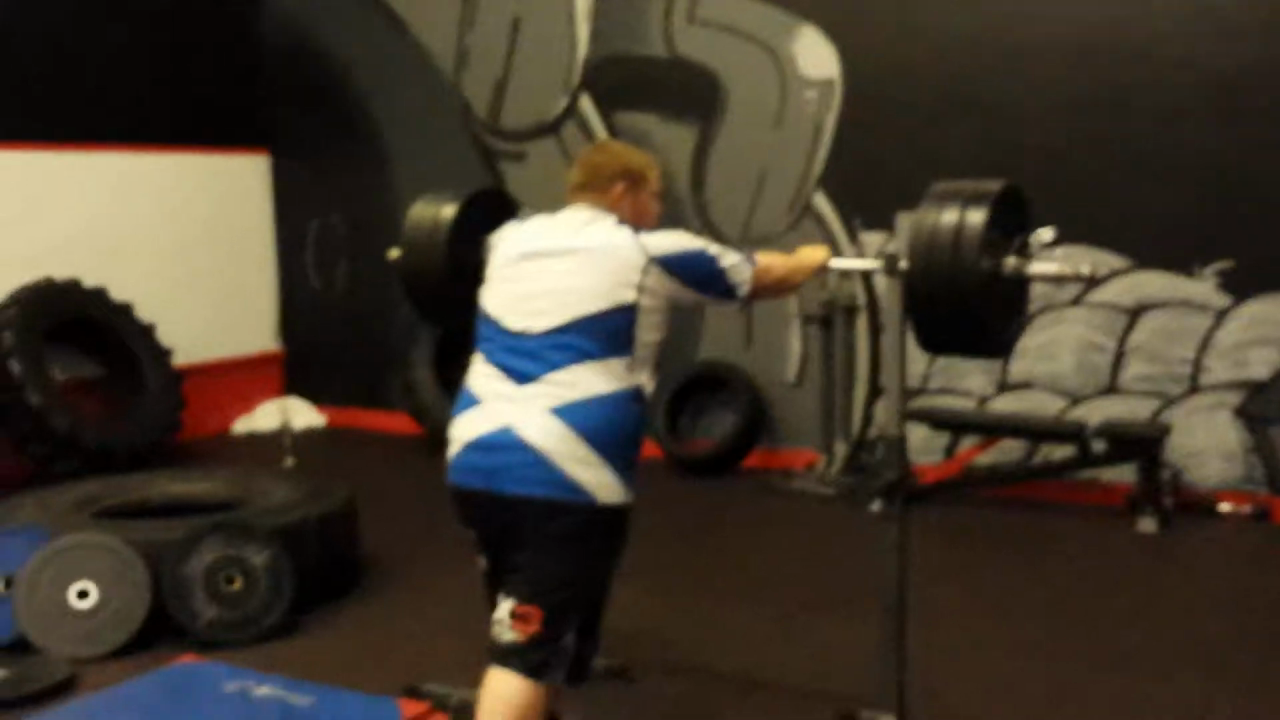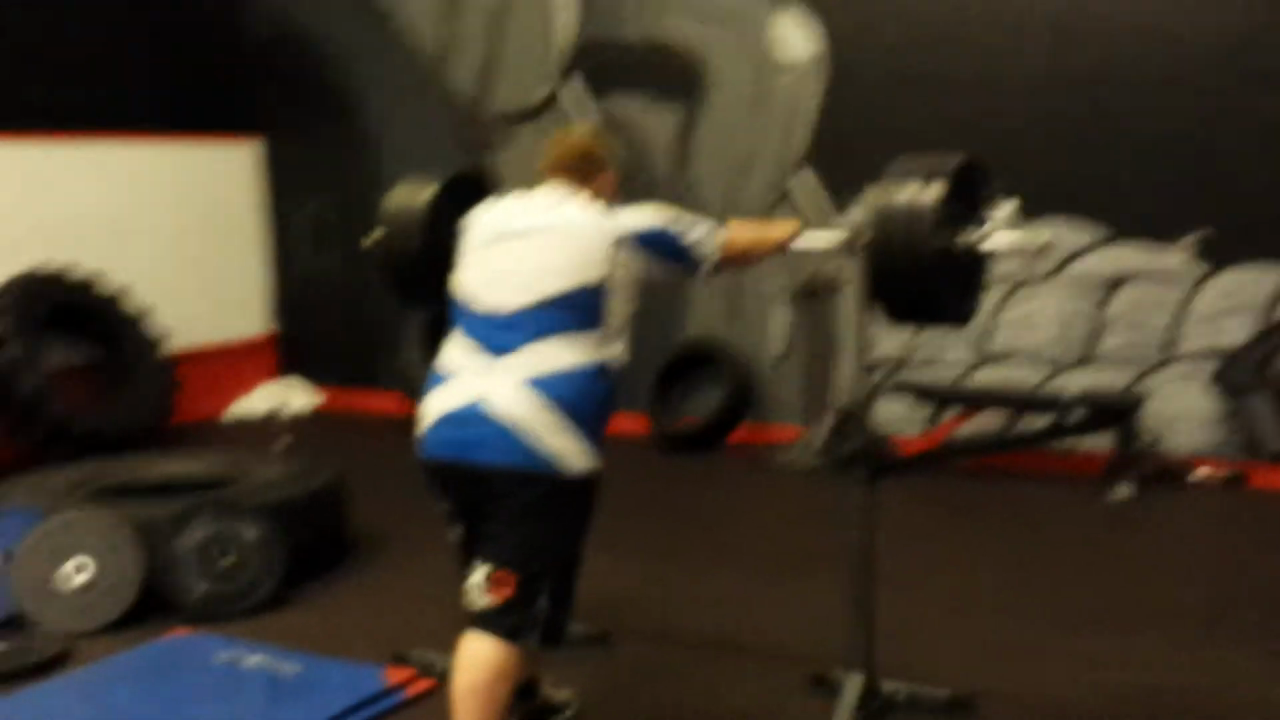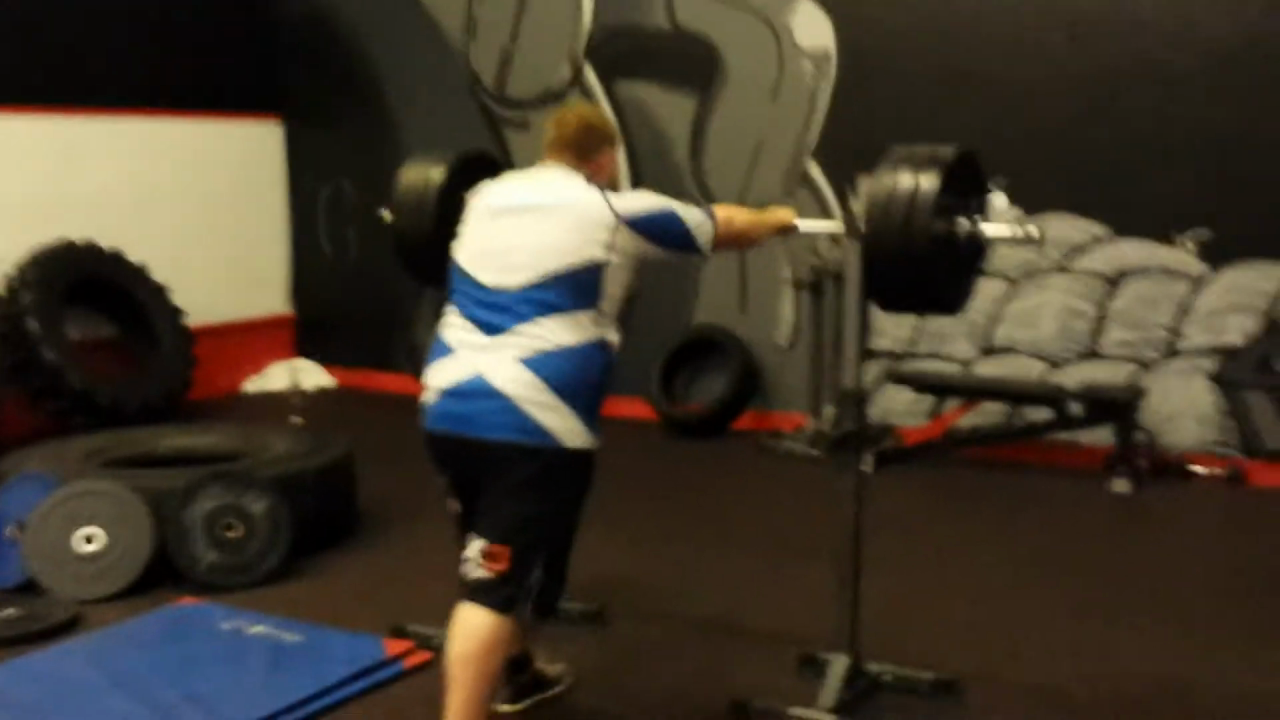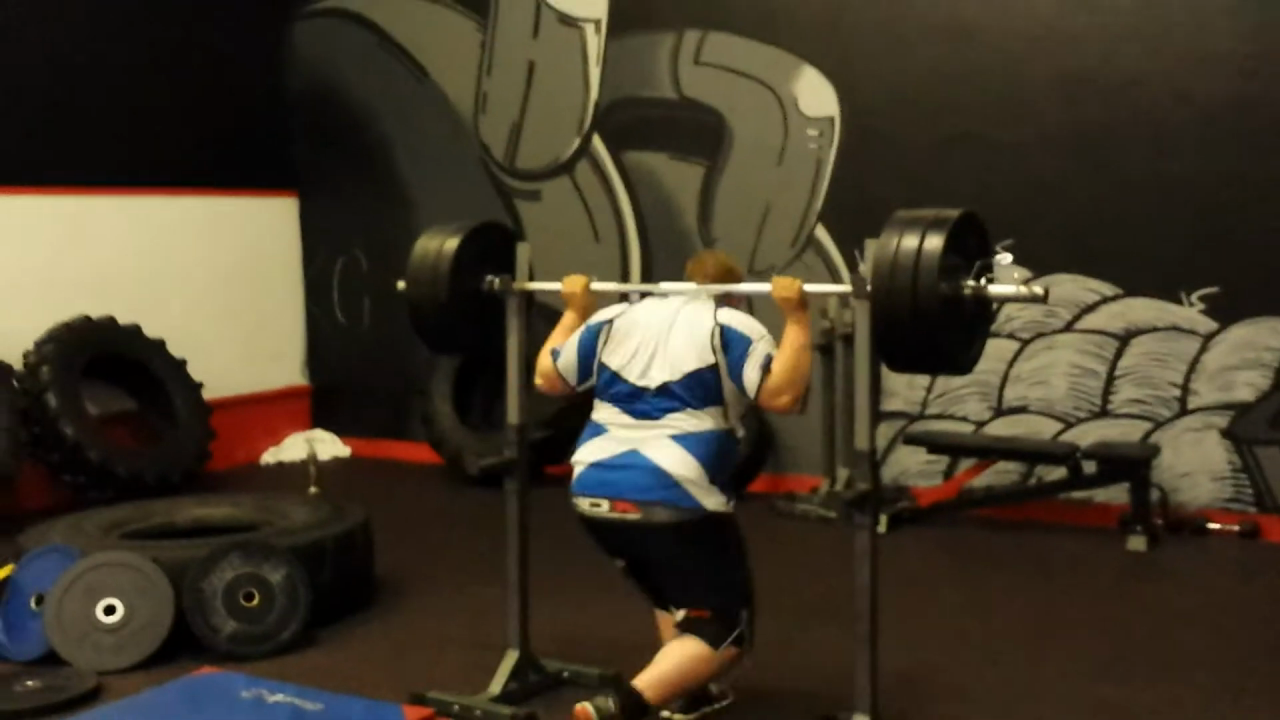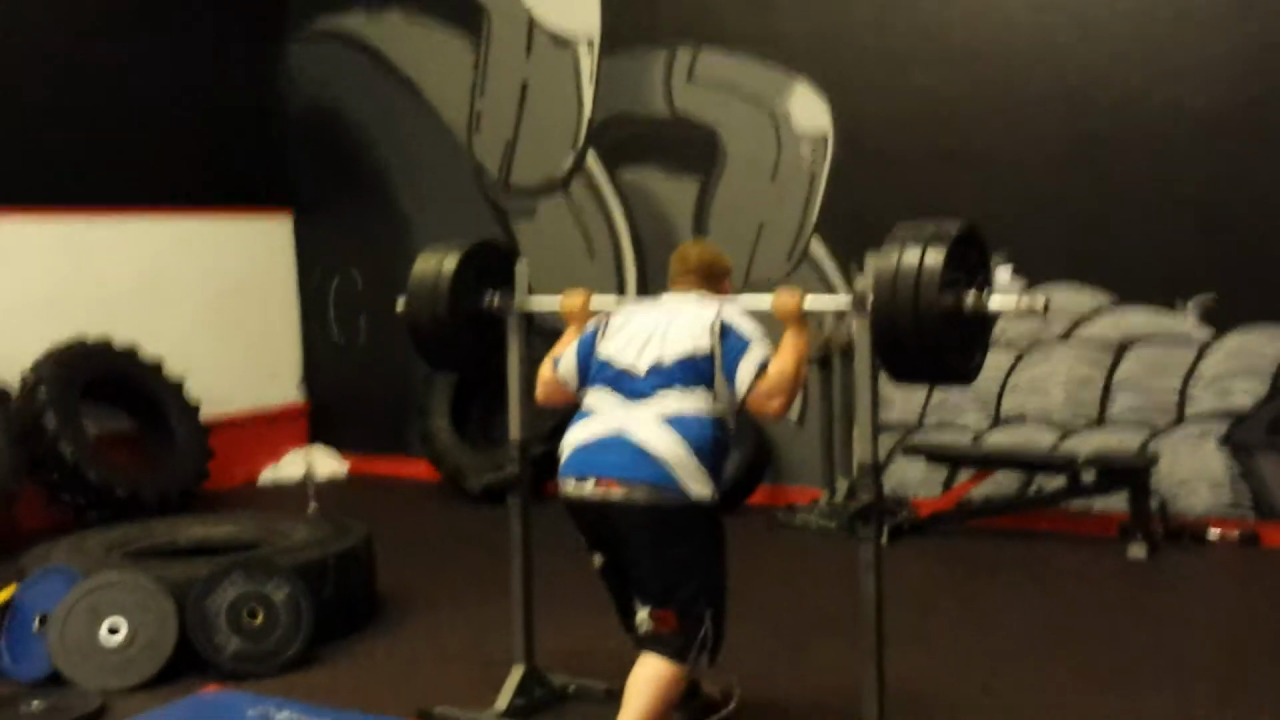
dt=1s
person 1, frame 1
left shoulder: (512, 239)
right shoulder: (648, 254)
right elbow: (763, 277)
right wrist: (809, 260)
left hip: (473, 461)
right hip: (561, 475)
left knee: (528, 621)
right knee: (524, 647)
person 1, frame 2
left shoulder: (484, 219)
right shoulder: (615, 230)
right elbow: (728, 245)
right wrist: (779, 233)
left hip: (446, 432)
right hip: (532, 444)
left knee: (505, 584)
right knee: (498, 609)
person 1, frame 3
left shoulder: (485, 197)
right shoulder: (611, 215)
right elbow: (722, 230)
right wrist: (775, 220)
left hip: (448, 408)
right hip: (531, 421)
left knee: (506, 560)
right knee: (496, 583)
person 1, frame 4
left shoulder: (615, 317)
right shoulder: (730, 326)
left elbow: (548, 377)
right elbow: (782, 392)
left wrist: (575, 309)
right wrist: (796, 314)
left hip: (595, 494)
right hip: (676, 501)
left knee: (674, 595)
right knee: (722, 631)
person 1, frame 5
left shoulder: (613, 322)
right shoulder: (725, 323)
left elbow: (547, 390)
right elbow: (772, 398)
left wrist: (574, 325)
right wrist: (794, 326)
left hip: (582, 480)
right hip: (661, 487)
left knee: (652, 606)
right knee: (676, 630)
